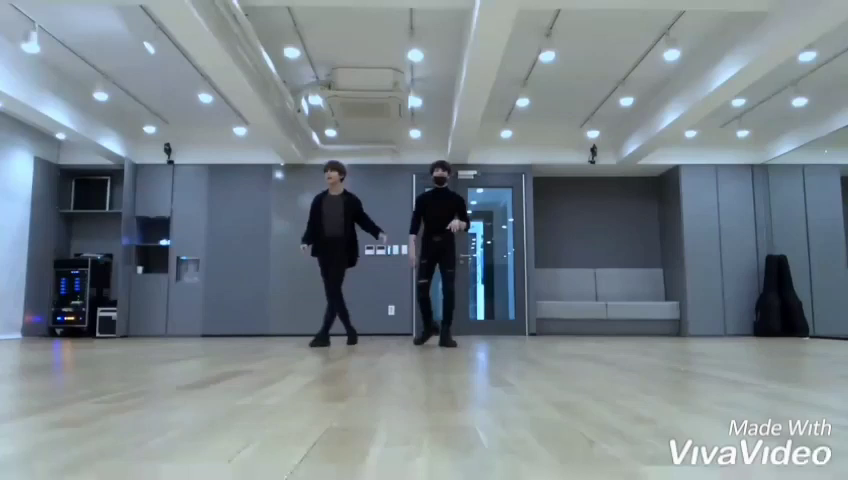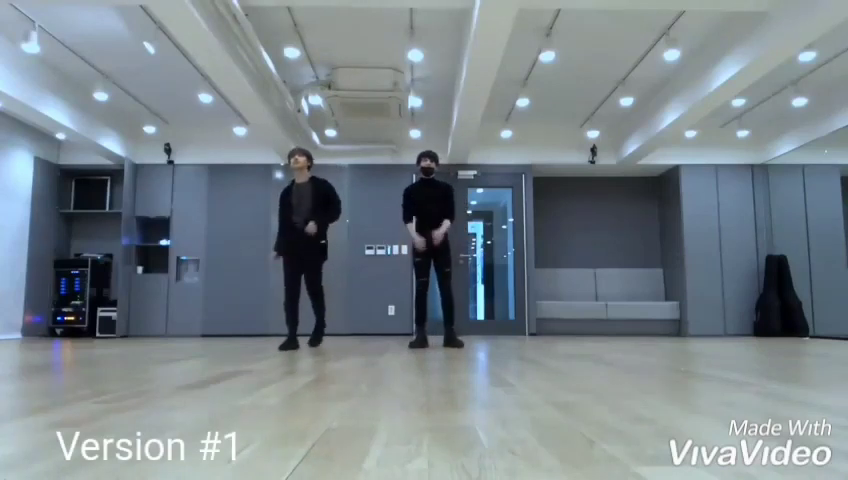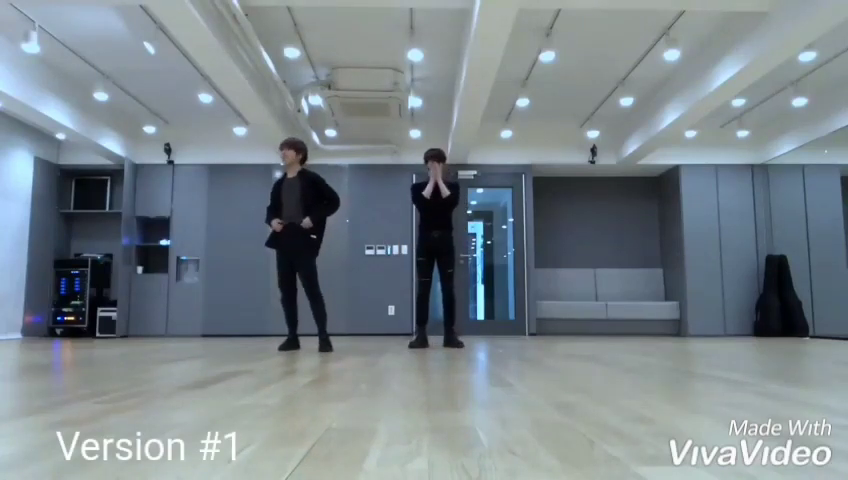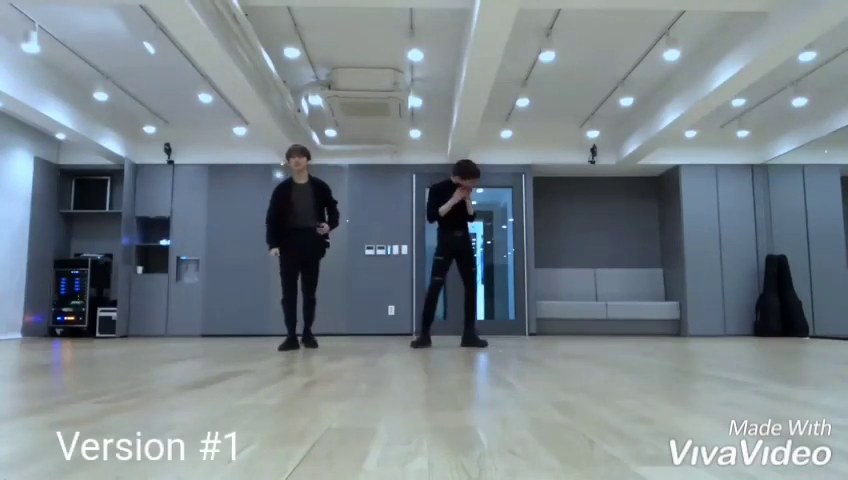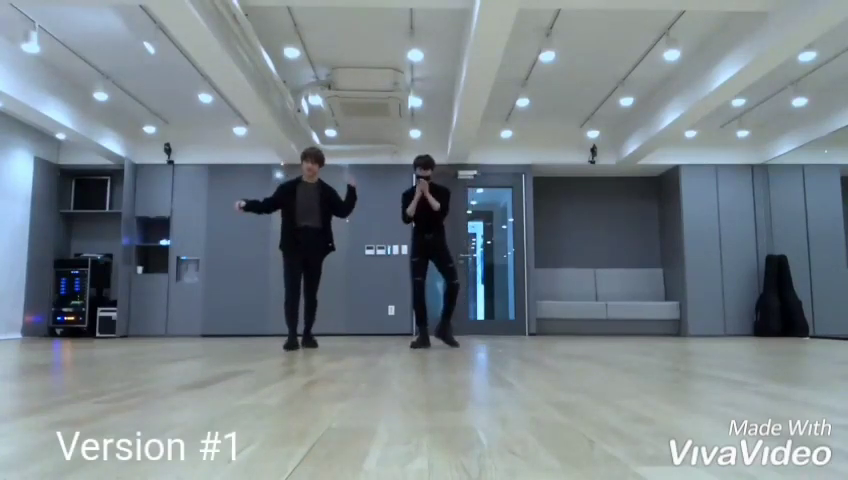
dt=1s
person 1, frame 1
left shoulder: (351, 200)
right shoulder: (319, 200)
left elbow: (364, 221)
right elbow: (312, 225)
left wrist: (379, 233)
right wrist: (306, 241)
left hip: (343, 250)
right hip: (324, 250)
left knee: (333, 292)
right knee: (333, 292)
left ankle: (324, 333)
right ankle: (349, 329)
person 1, frame 2
left shoulder: (321, 186)
right shoulder: (286, 192)
left elbow: (335, 209)
right elbow: (283, 220)
left wrist: (318, 223)
right wrist: (278, 246)
left hip: (313, 244)
right hip: (291, 245)
left knee: (314, 288)
right knee: (291, 291)
left ankle: (319, 327)
right ankle: (292, 337)
person 1, frame 3
left shoulder: (312, 179)
right shoulder: (279, 185)
left elbow: (333, 201)
right elbow: (272, 209)
left wrist: (313, 218)
right wrist: (272, 220)
left hip: (304, 240)
right hip: (283, 241)
left knee: (311, 288)
right knee: (287, 290)
left ankle: (323, 336)
right ankle: (292, 337)
person 1, frame 4
left shoulder: (320, 187)
right shoulder: (281, 190)
left elbow: (333, 210)
right elbow: (272, 219)
left wrist: (330, 225)
right wrist: (273, 244)
left hip: (312, 243)
right hip: (288, 244)
left knee: (309, 291)
right knee: (289, 292)
left ankle: (307, 333)
right ankle: (291, 336)
person 1, frame 5
left shoulder: (327, 191)
right shoulder: (288, 188)
left elbow: (343, 211)
right elbow: (268, 205)
left wrist: (351, 190)
right wrist: (246, 205)
left hip: (316, 244)
right hip: (293, 244)
left knee: (311, 292)
right knee: (292, 291)
left ankle: (307, 333)
right ankle: (292, 335)
person 2, frame 1
left shoulder: (456, 199)
right shoulder: (423, 198)
left elbow: (466, 223)
right elbow: (415, 225)
left wrist: (459, 223)
right wrist: (412, 249)
left hip: (447, 247)
right hip: (428, 247)
left knee: (448, 289)
right knee: (422, 289)
left ankle: (445, 333)
right ankle: (429, 326)
person 2, frame 2
left shoulder: (446, 189)
right shoulder: (411, 190)
left elbow: (451, 214)
right elbow: (407, 217)
left wrist: (442, 231)
right wrist: (414, 235)
left hip: (441, 241)
right hip: (421, 242)
left knee: (446, 287)
right knee: (421, 288)
left ankle: (450, 333)
right ankle: (421, 334)
person 2, frame 3
left shoulder: (452, 186)
right shoulder: (418, 187)
left elbow: (452, 203)
right elbow: (419, 203)
left wrist: (439, 180)
right wrist: (432, 181)
left hip: (445, 240)
right hip: (425, 240)
left knee: (448, 288)
right knee: (423, 288)
left ankle: (450, 333)
right ankle: (421, 334)
person 2, frame 4
left shoulder: (465, 190)
right shoulder: (438, 189)
left elbow: (471, 217)
right elbow: (432, 217)
left wrist: (467, 199)
right wrist: (453, 201)
left hip: (464, 241)
right hip: (446, 241)
left knee: (471, 286)
right knee: (435, 286)
left ankle: (469, 333)
right ankle: (424, 334)
person 2, frame 5
left shoulder: (442, 191)
right shoulder: (409, 194)
left elbow: (443, 212)
right elbow: (406, 218)
left wrist: (428, 195)
right wrist: (417, 197)
left hip: (438, 241)
right hip: (419, 243)
left knee: (453, 282)
right knee: (418, 289)
left ankle: (444, 327)
right ankle: (423, 334)
